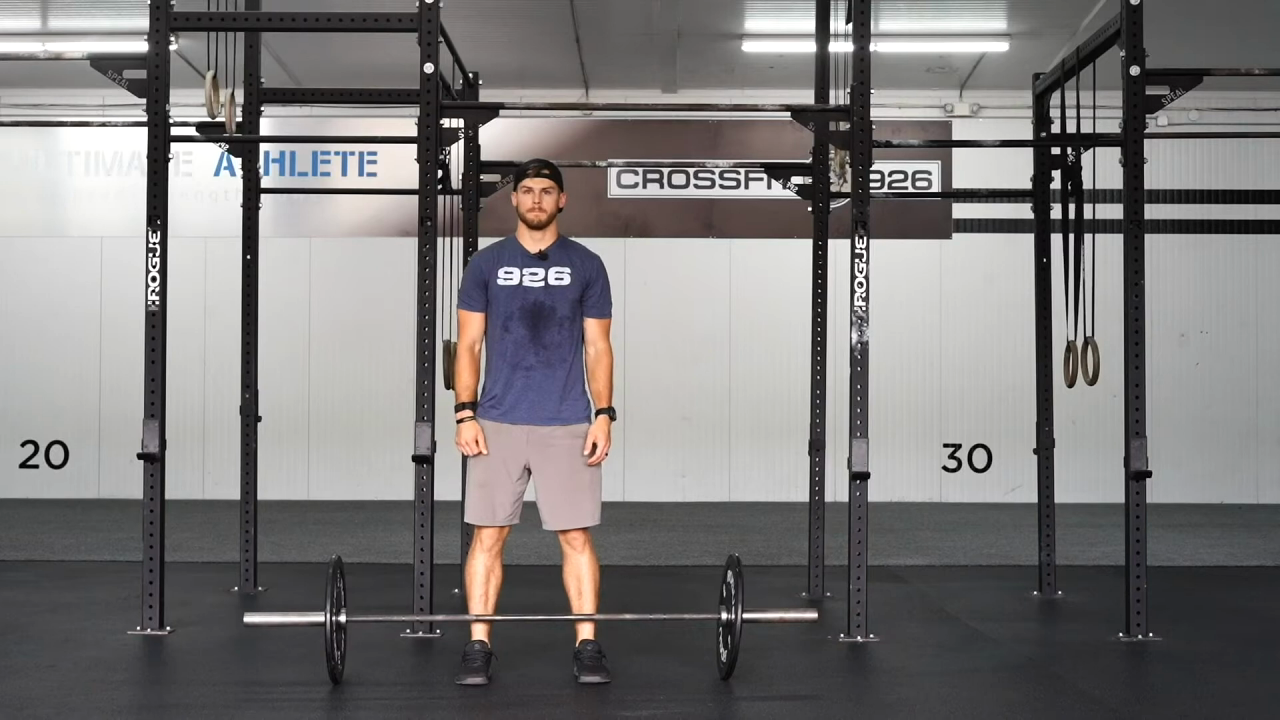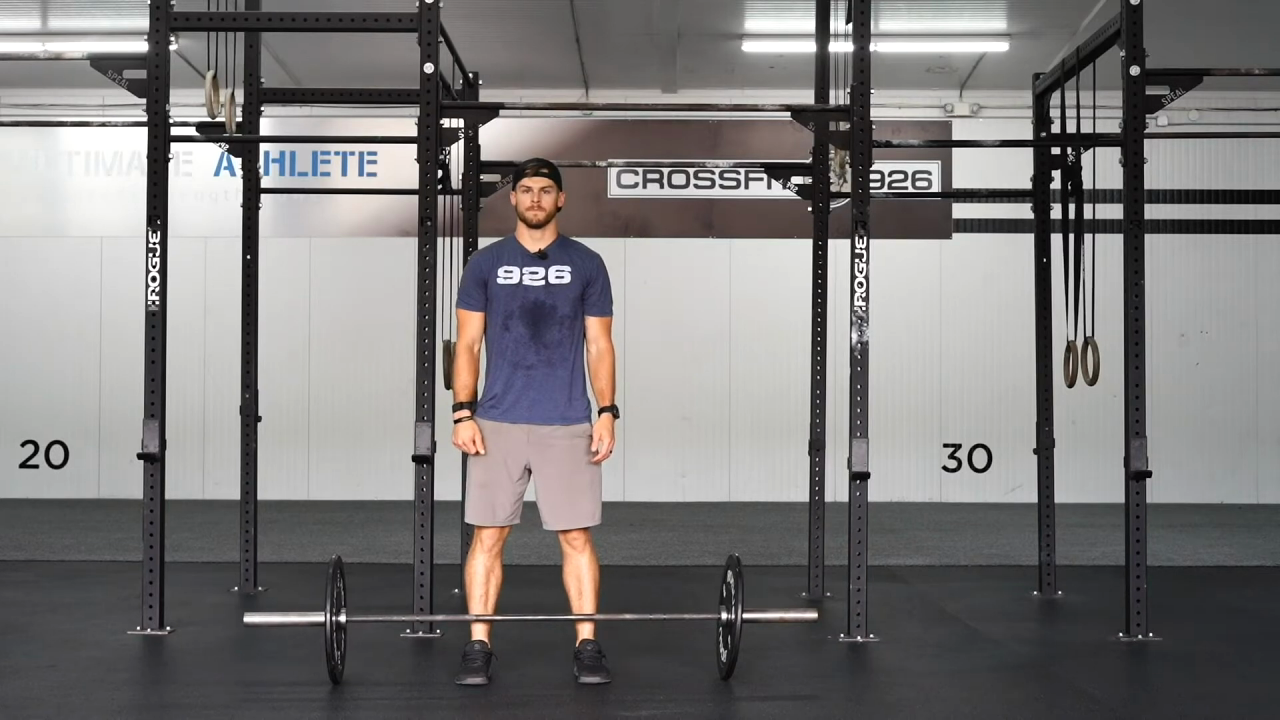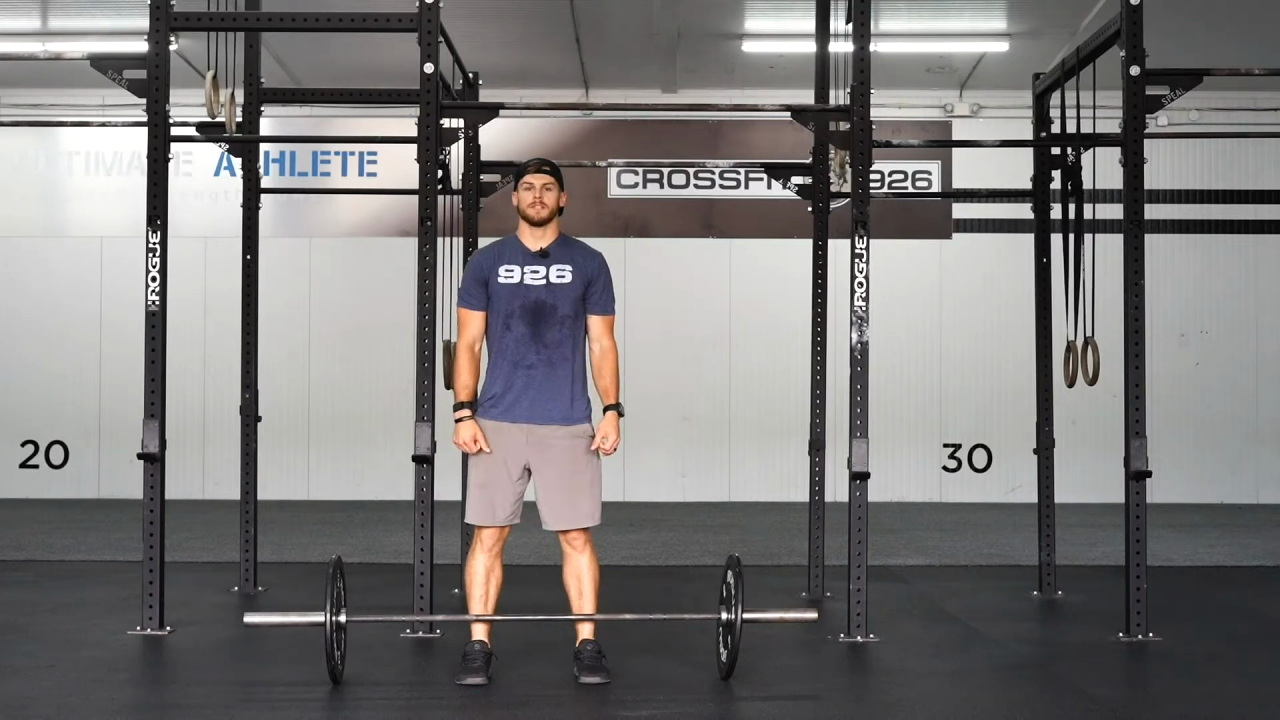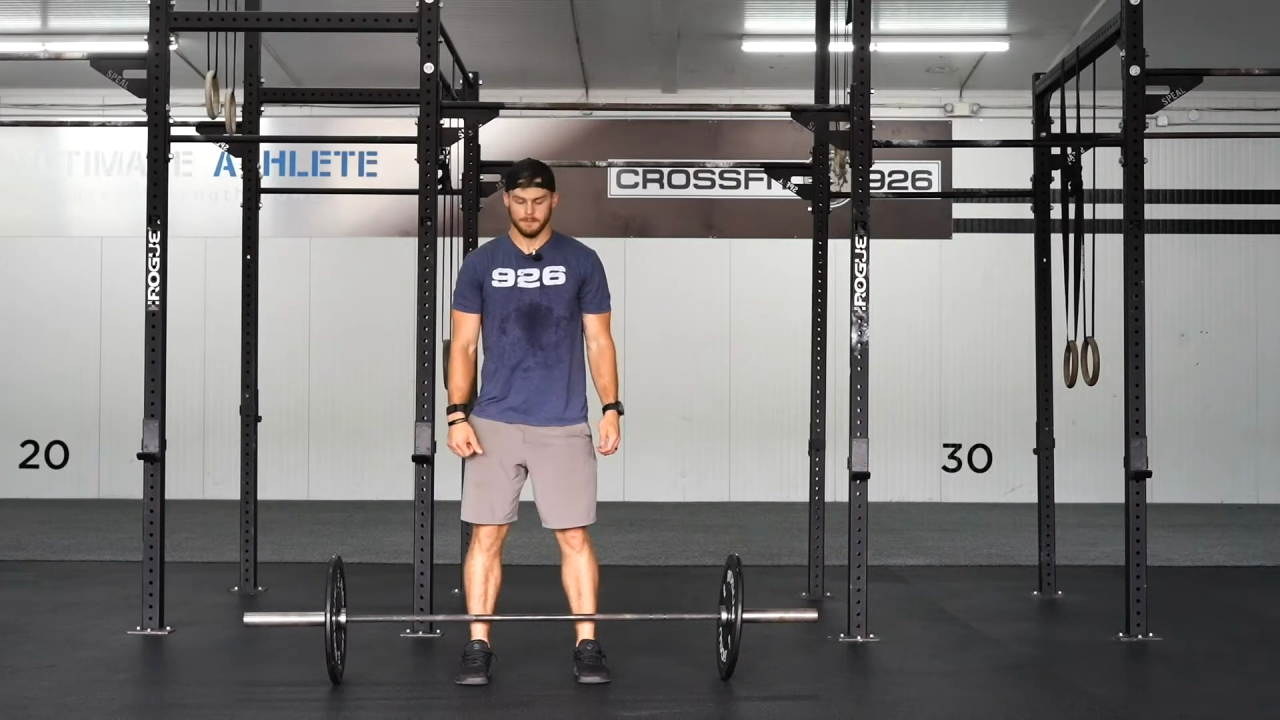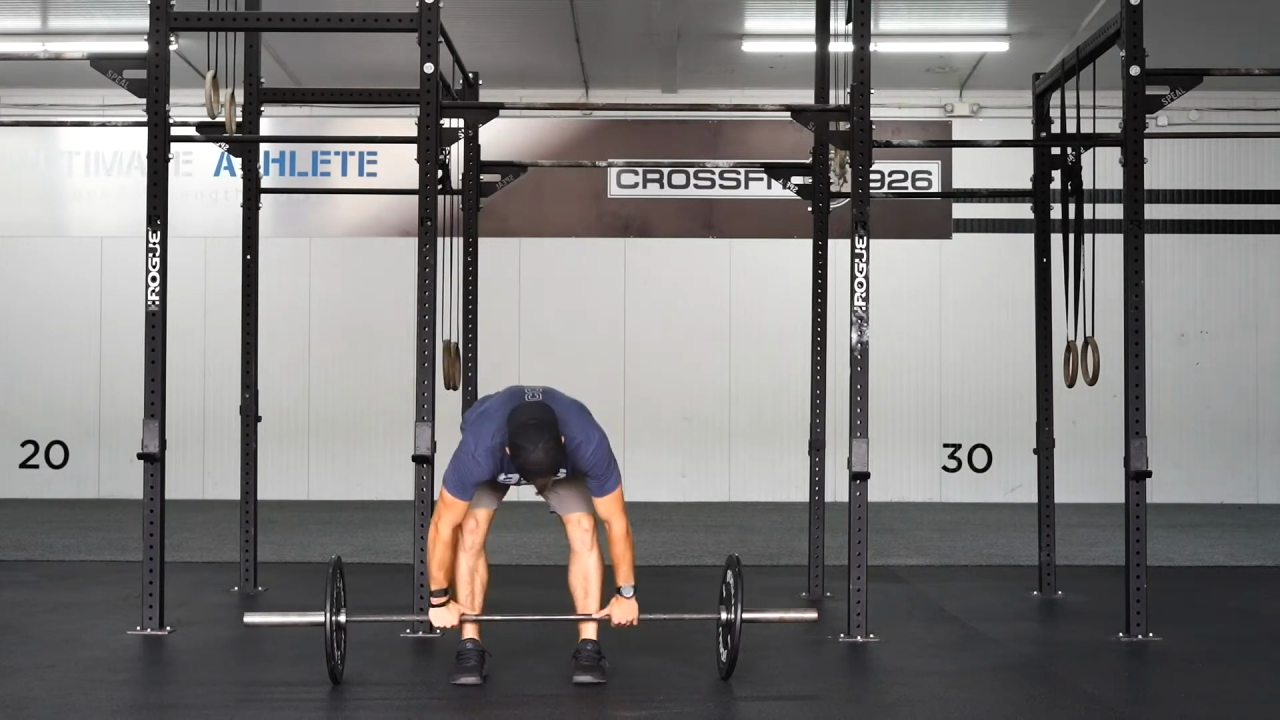
dt=1s
person 1, frame 1
left shoulder: (586, 265)
right shoulder: (486, 263)
left elbow: (598, 347)
right elbow: (468, 345)
left wrist: (603, 415)
right wrist: (465, 414)
left hip: (567, 425)
right hip: (497, 423)
left knee: (576, 536)
right knee: (487, 535)
left ankle: (587, 646)
right ankle: (478, 646)
person 1, frame 2
left shoulder: (586, 263)
right shoulder: (485, 263)
left elbow: (600, 345)
right elbow: (467, 345)
left wrist: (607, 413)
right wrist: (463, 413)
left hip: (568, 425)
right hip: (497, 423)
left knee: (576, 536)
right knee: (488, 535)
left ankle: (587, 646)
right ankle: (478, 646)
person 1, frame 3
left shoulder: (588, 262)
right shoulder: (486, 262)
left elbow: (602, 344)
right elbow: (468, 344)
left wrist: (612, 411)
right wrist: (464, 412)
left hip: (568, 425)
right hip: (497, 422)
left knee: (576, 535)
right knee: (488, 535)
left ankle: (587, 646)
right ankle: (478, 646)
person 1, frame 4
left shoulder: (582, 261)
right shoulder: (479, 263)
left elbow: (599, 342)
right elbow: (463, 346)
left wrist: (612, 408)
right wrist: (457, 415)
left hip: (565, 426)
right hip: (493, 423)
left knee: (574, 536)
right knee: (487, 536)
left ankle: (587, 646)
right ankle: (478, 647)
person 1, frame 5
left shoulder: (587, 442)
right shoulder: (479, 450)
left elbow: (617, 522)
right elbow: (442, 527)
left wrist: (627, 594)
right wrist: (439, 600)
left hip: (563, 454)
right hip: (491, 444)
left knee: (583, 529)
right knee: (470, 529)
left ankle: (589, 647)
right ankle: (470, 647)
